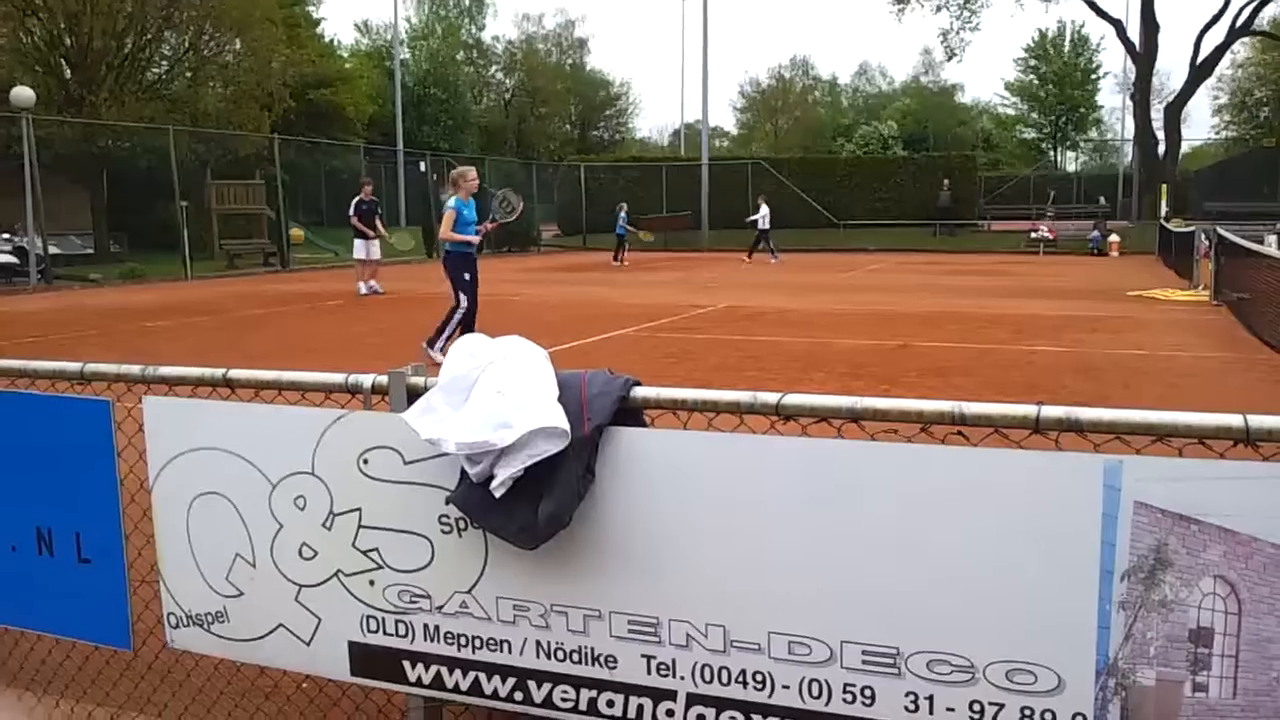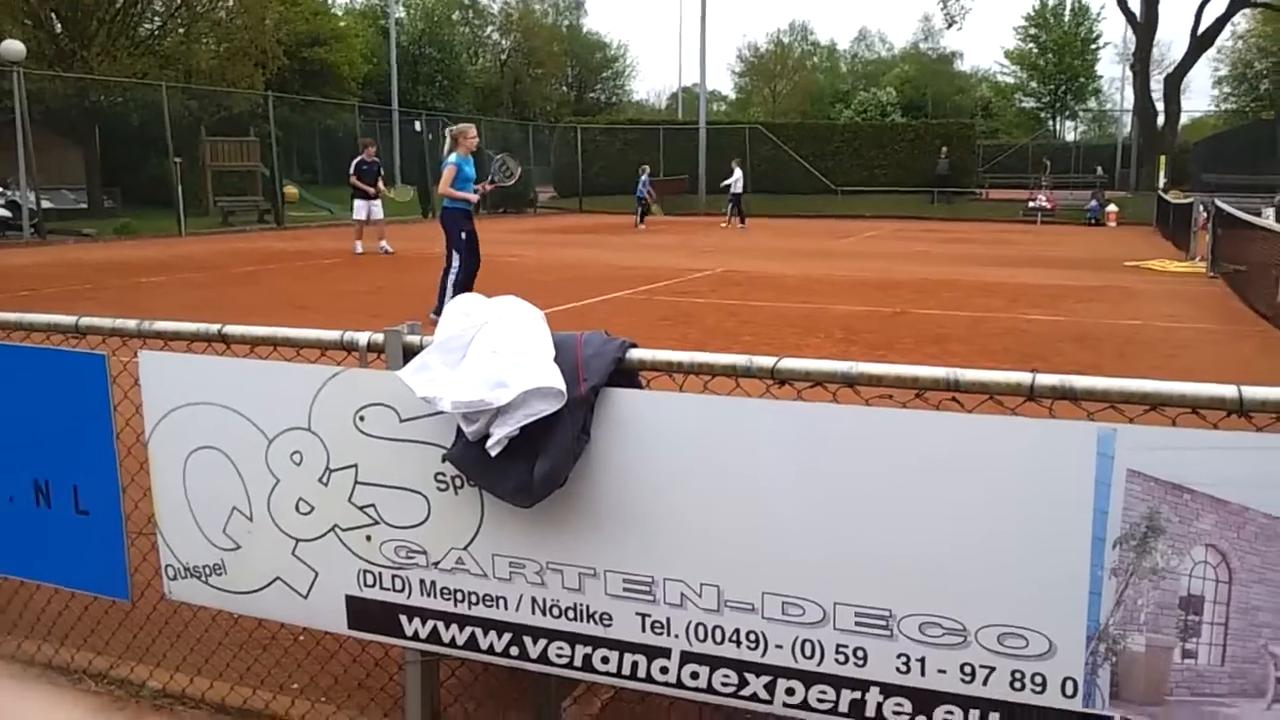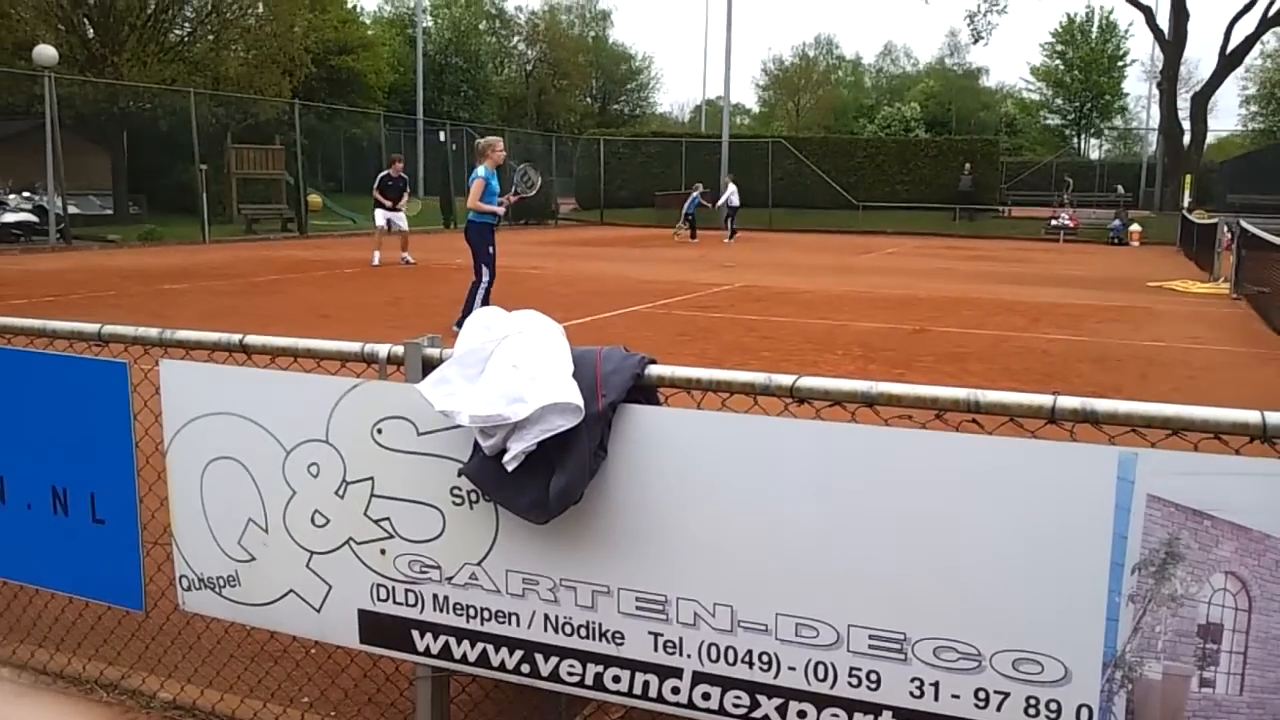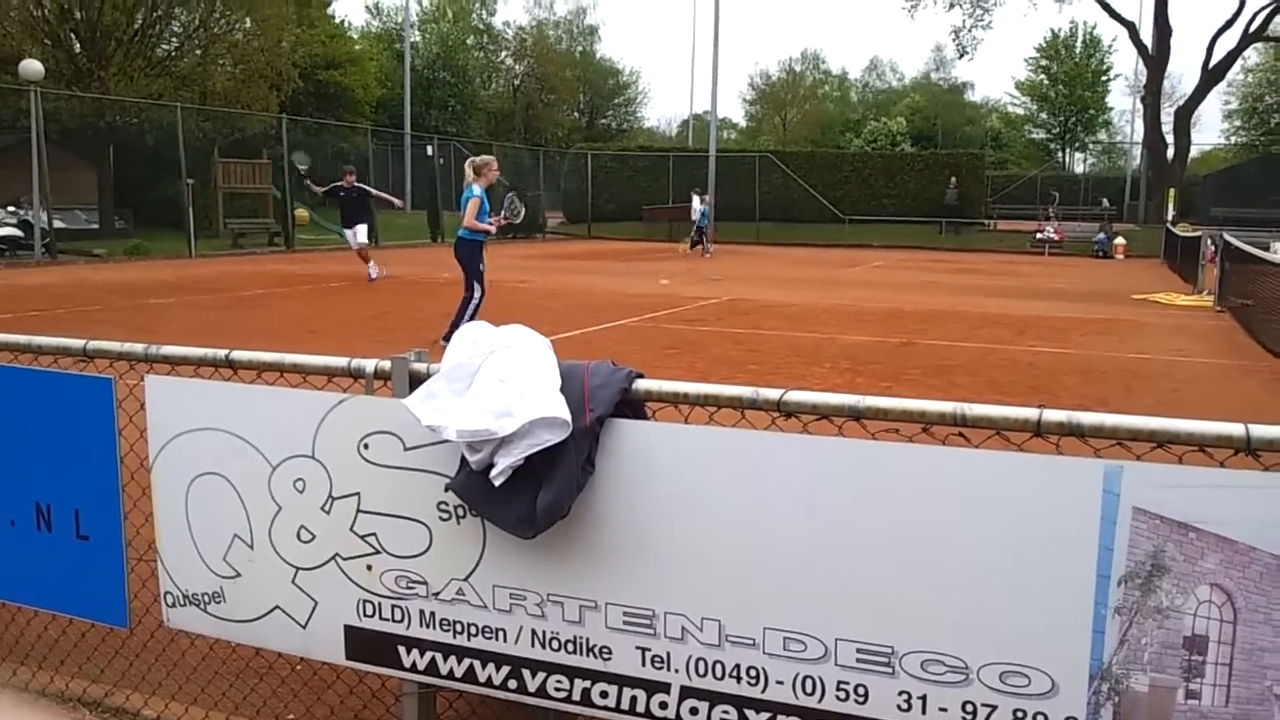
dt=0.4s
person 1, frame 1
left shoulder: (471, 203)
right shoulder: (453, 204)
right elbow: (443, 235)
left wrist: (481, 229)
right wrist: (469, 238)
left hip: (469, 257)
right hip: (455, 258)
left knee: (471, 306)
right knee: (463, 304)
right ankle: (435, 345)
person 1, frame 2
left shoulder: (469, 159)
right shoulder: (454, 160)
right elbow: (443, 190)
left wrist: (479, 188)
right wrist: (468, 196)
left hip: (465, 215)
right hip: (454, 215)
left knee: (473, 261)
right knee: (456, 263)
right ankle: (442, 311)
person 1, frame 3
left shoulder: (492, 173)
right shoulder: (481, 174)
right elbow: (471, 204)
left wrist: (502, 201)
right wrist: (495, 209)
left hip: (486, 228)
right hip: (478, 229)
left knee: (488, 277)
right knee: (483, 277)
right ankle: (465, 323)
person 1, frame 4
left shoulder: (478, 190)
right shoulder: (476, 192)
right elbow: (468, 222)
left wrist: (490, 221)
right wrist: (488, 228)
left hip: (472, 246)
right hip: (468, 246)
left knee: (476, 292)
right knee: (474, 293)
right ankle: (452, 337)
